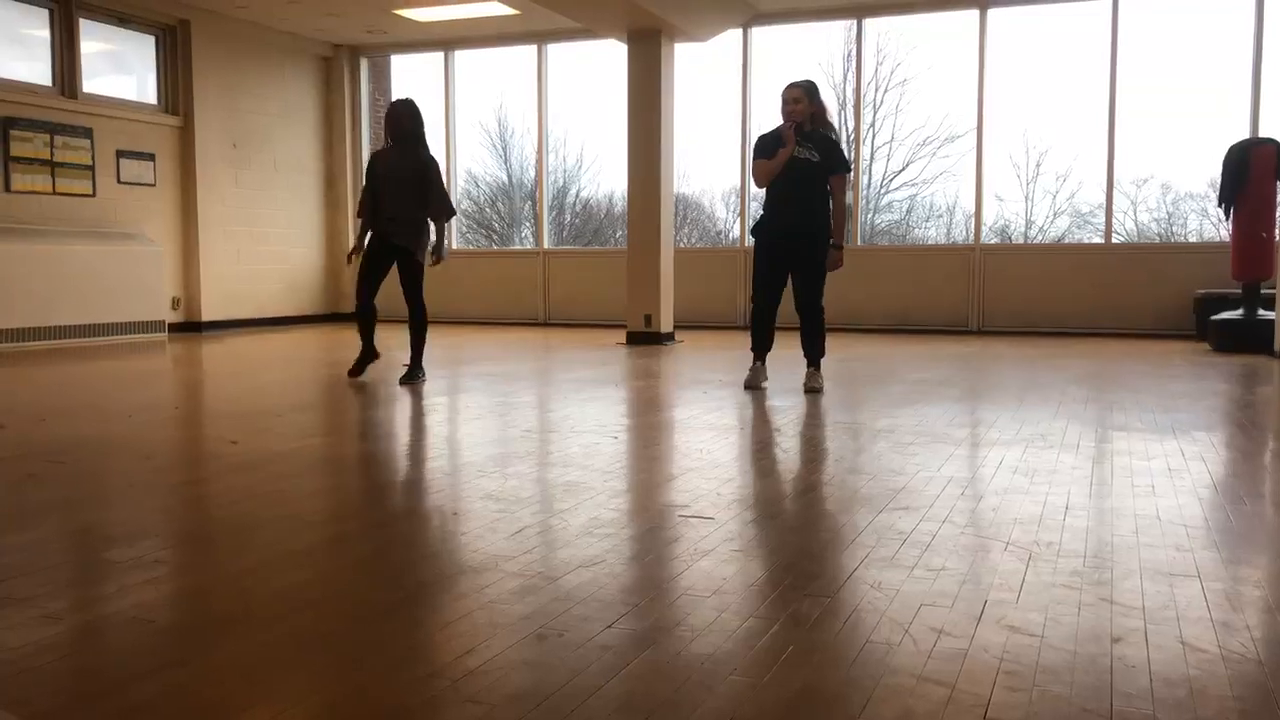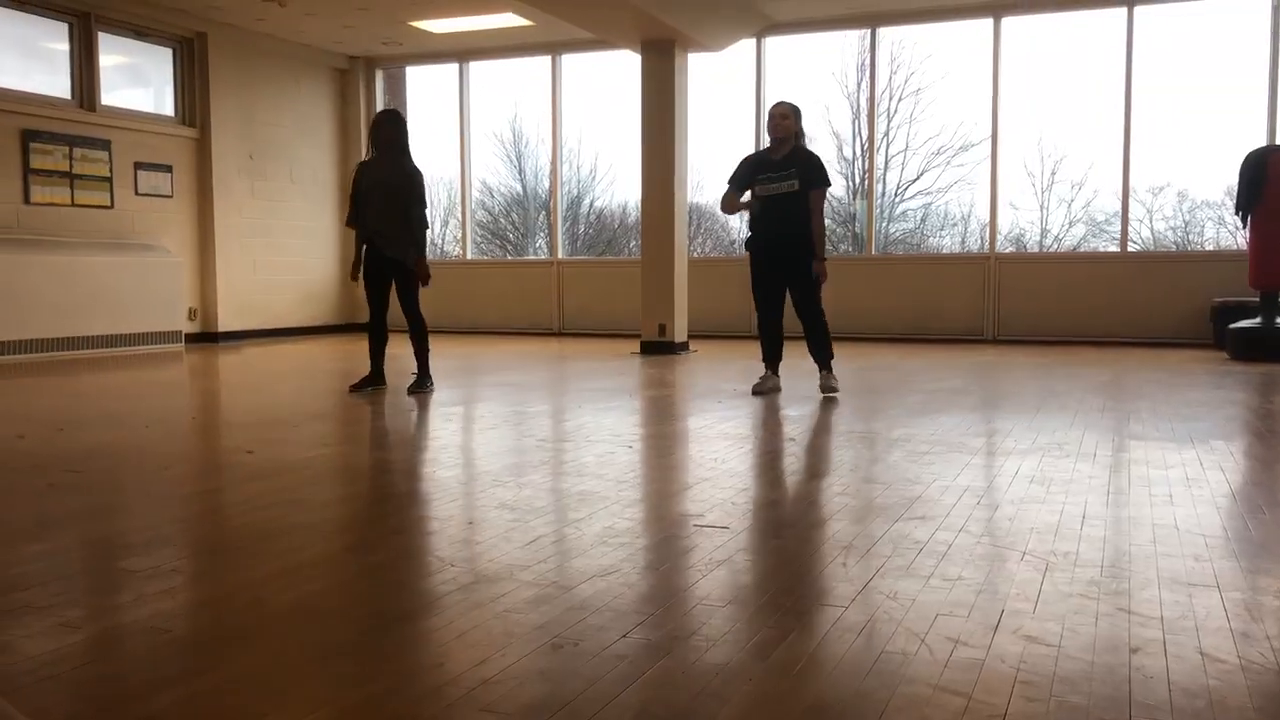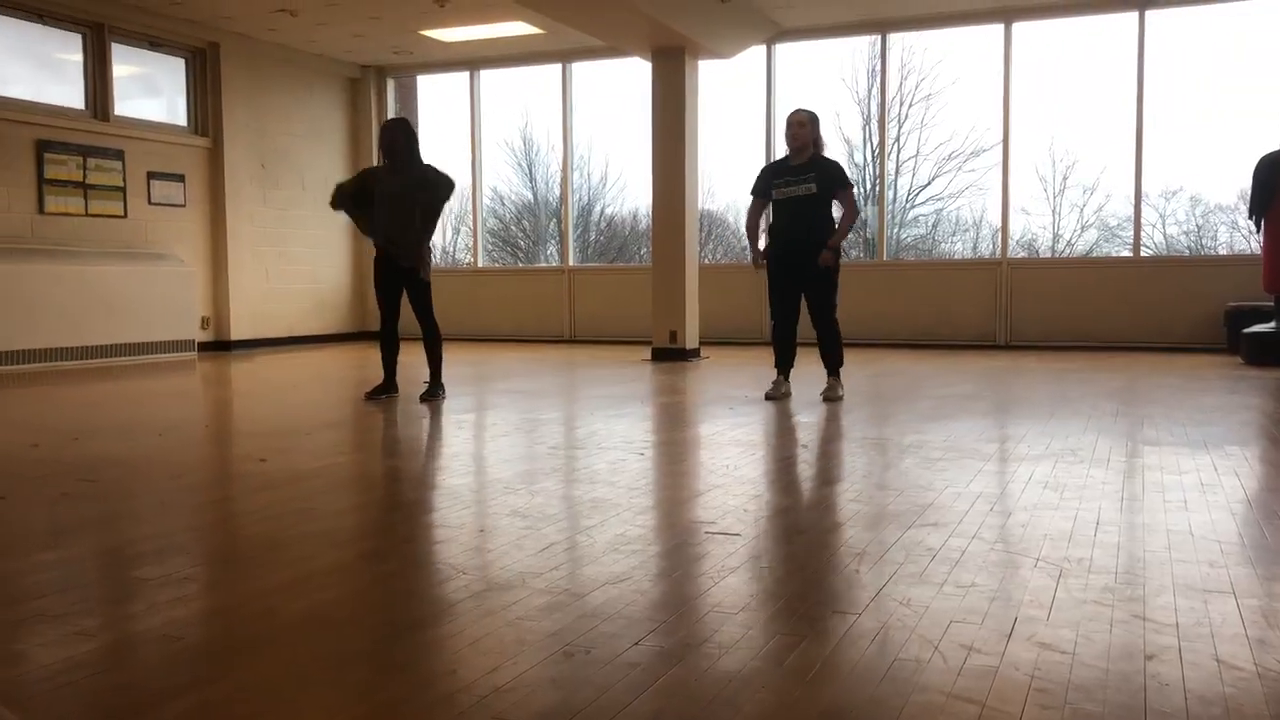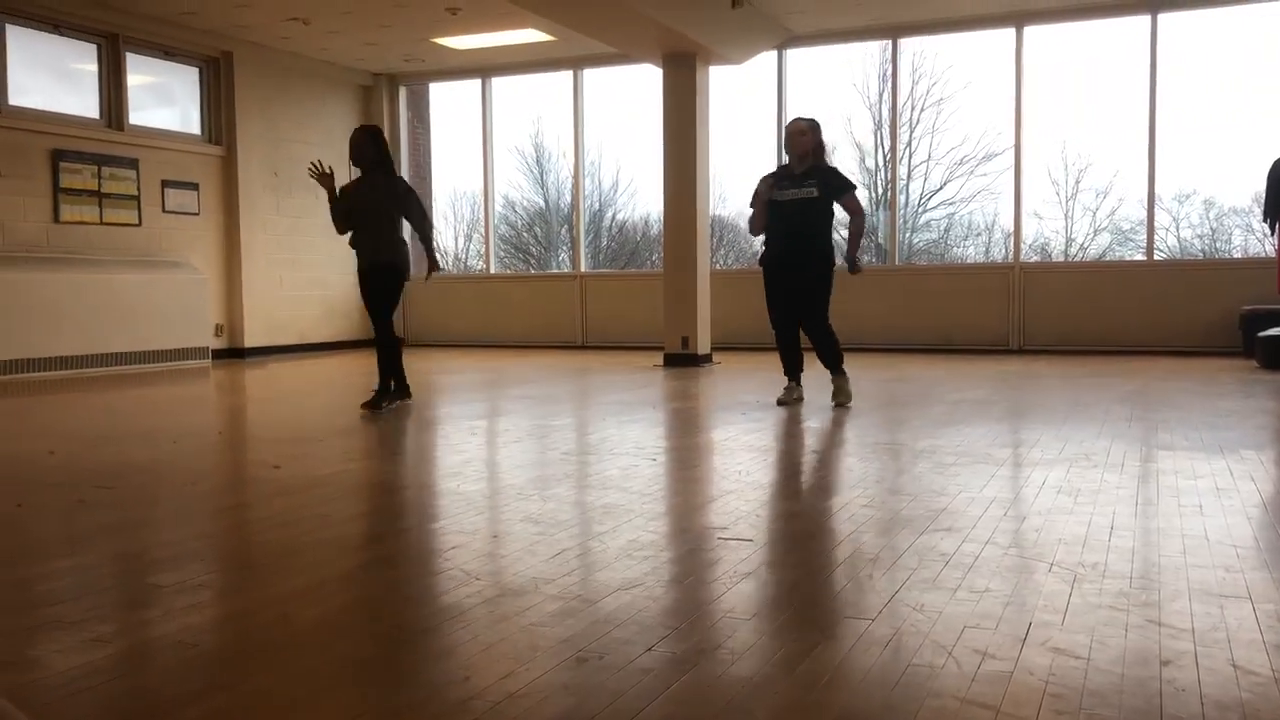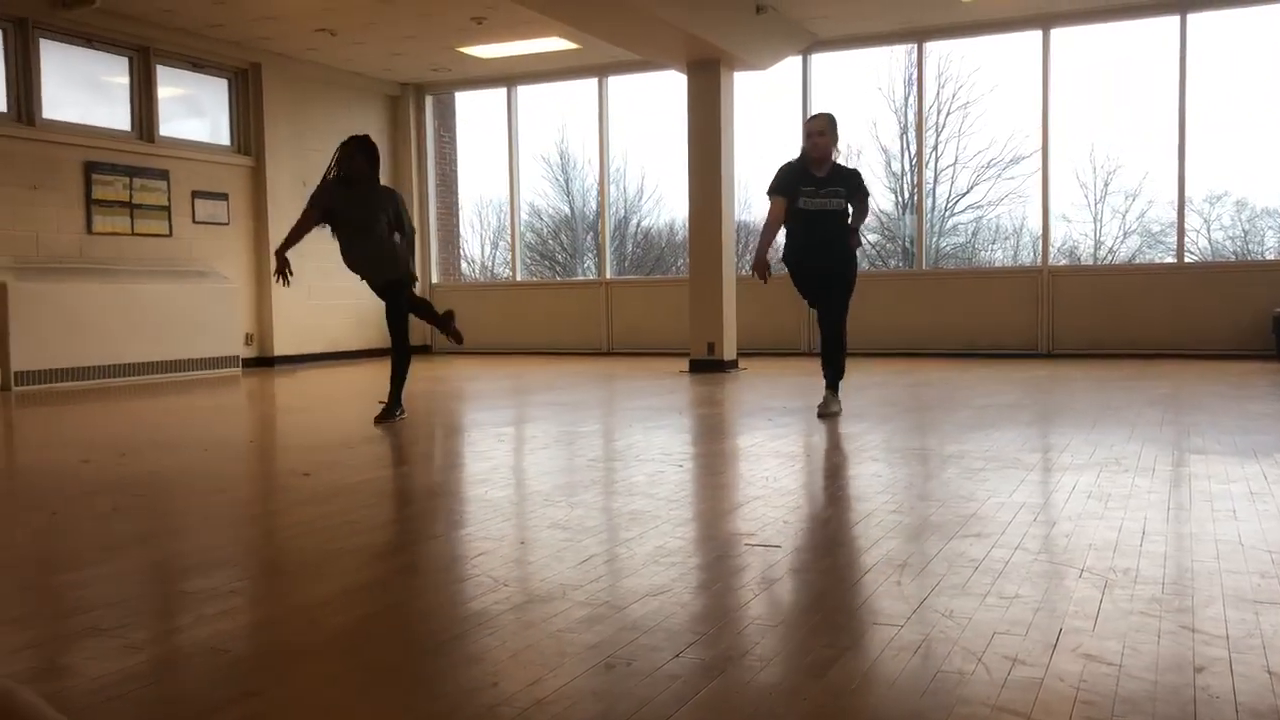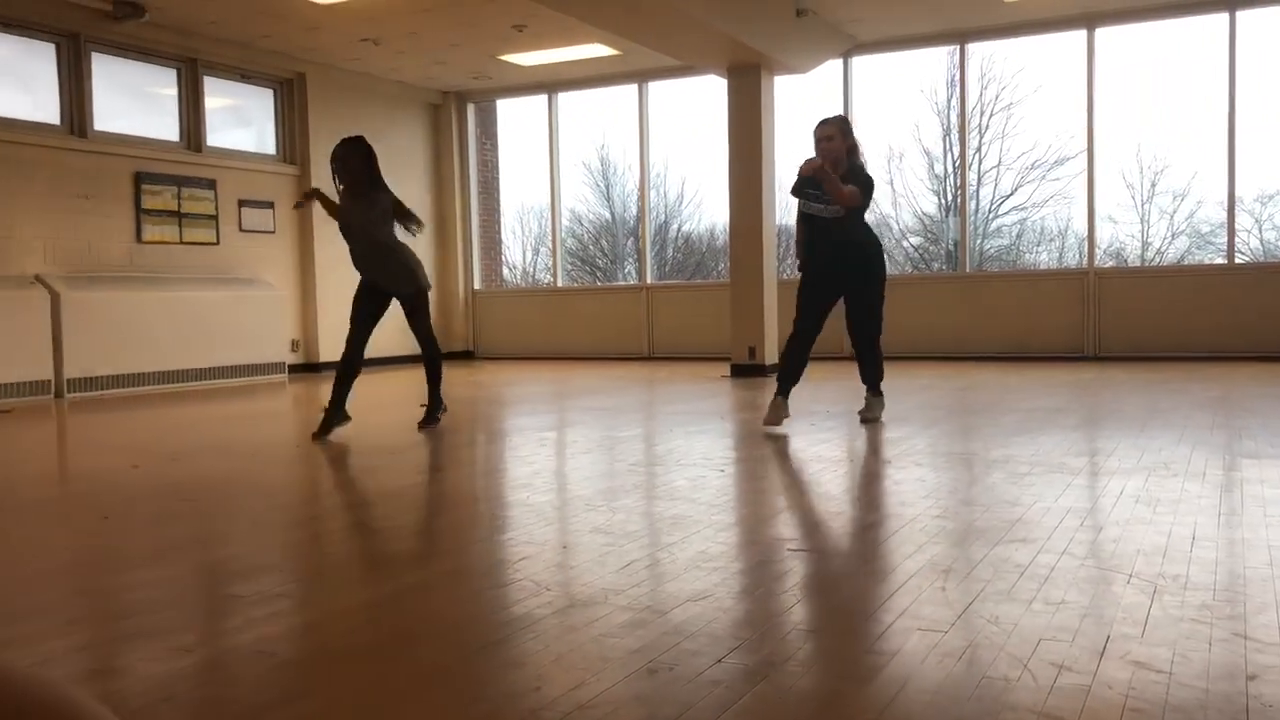
dt=0.5s
person 1, frame 1
left shoulder: (827, 146)
right shoulder: (768, 141)
left elbow: (838, 199)
right elbow: (761, 178)
left wrist: (837, 244)
right wrist: (787, 147)
left hip: (812, 238)
right hip: (771, 234)
left knee: (809, 305)
right knee: (763, 301)
left ankle: (814, 369)
right ankle: (758, 363)
person 1, frame 2
left shoulder: (808, 162)
right shoulder: (753, 163)
left elbow: (817, 212)
right elbow: (726, 204)
left wrist: (820, 256)
right wrist: (744, 204)
left hip: (800, 251)
right hip: (763, 250)
left knee: (810, 311)
right knee: (767, 314)
left ankle: (826, 371)
right ankle: (771, 373)
person 1, frame 3
left shoulder: (827, 168)
right shoulder: (772, 172)
left elbow: (850, 210)
right elbow: (754, 213)
left wrist: (832, 246)
right wrist: (755, 248)
left hip: (819, 257)
right hip: (781, 257)
left knee: (824, 318)
right knee: (782, 319)
left ankle: (834, 378)
right ankle: (782, 378)
person 1, frame 4
left shoulder: (827, 175)
right shoulder: (774, 179)
left elbow: (857, 213)
right elbow: (755, 228)
left wrist: (852, 254)
right wrist: (761, 196)
left hip: (815, 262)
right hip: (777, 263)
left knee: (814, 323)
right knee: (783, 325)
left ankle: (839, 376)
right ankle: (793, 383)
person 1, frame 5
left shoulder: (849, 177)
right shoulder: (789, 174)
left elbow: (862, 207)
right elbow: (776, 214)
left wrist: (855, 230)
right wrist: (761, 253)
left hip: (839, 261)
right hip: (802, 259)
left knee: (833, 322)
right knee: (822, 308)
left ankle: (832, 392)
person 1, frame 6
left shoulder: (861, 181)
right shoulder: (807, 177)
left elbow: (845, 196)
left wrist: (825, 173)
right wrist: (801, 254)
left hip: (861, 269)
right hip: (819, 268)
left knee: (864, 333)
right knee: (803, 330)
left ankle: (874, 396)
right ankle: (780, 398)
person 2, frame 1
left shoulder: (424, 161)
right shoulder: (378, 160)
left elbow: (438, 205)
right elbow: (367, 204)
left wrist: (439, 241)
right wrist: (360, 241)
left hip: (411, 239)
right hip: (381, 237)
left knee: (413, 301)
right knee: (362, 295)
left ankle: (416, 364)
right ankle: (367, 349)
person 2, frame 2
left shoulder: (409, 172)
right shoulder: (365, 170)
left elbow: (418, 219)
right elbow: (358, 217)
left wrist: (421, 258)
right wrist: (358, 255)
left hip: (403, 253)
right hip: (375, 252)
left knee: (411, 311)
right knee: (376, 313)
left ankle: (424, 373)
right ankle: (376, 373)
person 2, frame 3
left shoulder: (420, 174)
right shoulder: (373, 176)
left elbow: (445, 187)
right elbow: (340, 198)
left wrist: (426, 228)
right wrist: (365, 221)
left hip: (414, 259)
right hip: (385, 258)
left knee: (425, 318)
right knee: (387, 321)
left ankle: (436, 382)
right ankle: (389, 381)
person 2, frame 4
left shoulder: (394, 184)
right shoulder: (351, 189)
left elbow: (420, 219)
right elbow: (342, 226)
left wrist: (430, 253)
right wrist: (330, 188)
left hip: (392, 263)
right hip: (366, 264)
left knee: (383, 323)
right knee: (381, 325)
left ankle: (386, 388)
right ankle: (397, 386)
person 2, frame 5
left shoulder: (387, 197)
right shoulder: (331, 192)
left elbow: (406, 233)
right elbow: (306, 222)
left wrist: (408, 266)
right wrist: (282, 250)
left hip: (395, 271)
right hip: (371, 274)
left knee: (398, 332)
right knee: (407, 310)
left ankle: (395, 402)
right ankle: (444, 322)
person 2, frame 6
left shoulder: (377, 196)
right shoulder: (350, 196)
left elbow: (356, 221)
left wrist: (319, 197)
left hip: (405, 275)
right hip: (374, 279)
left knee: (424, 337)
right knee: (355, 341)
left ankle: (435, 403)
right ankle: (336, 409)
